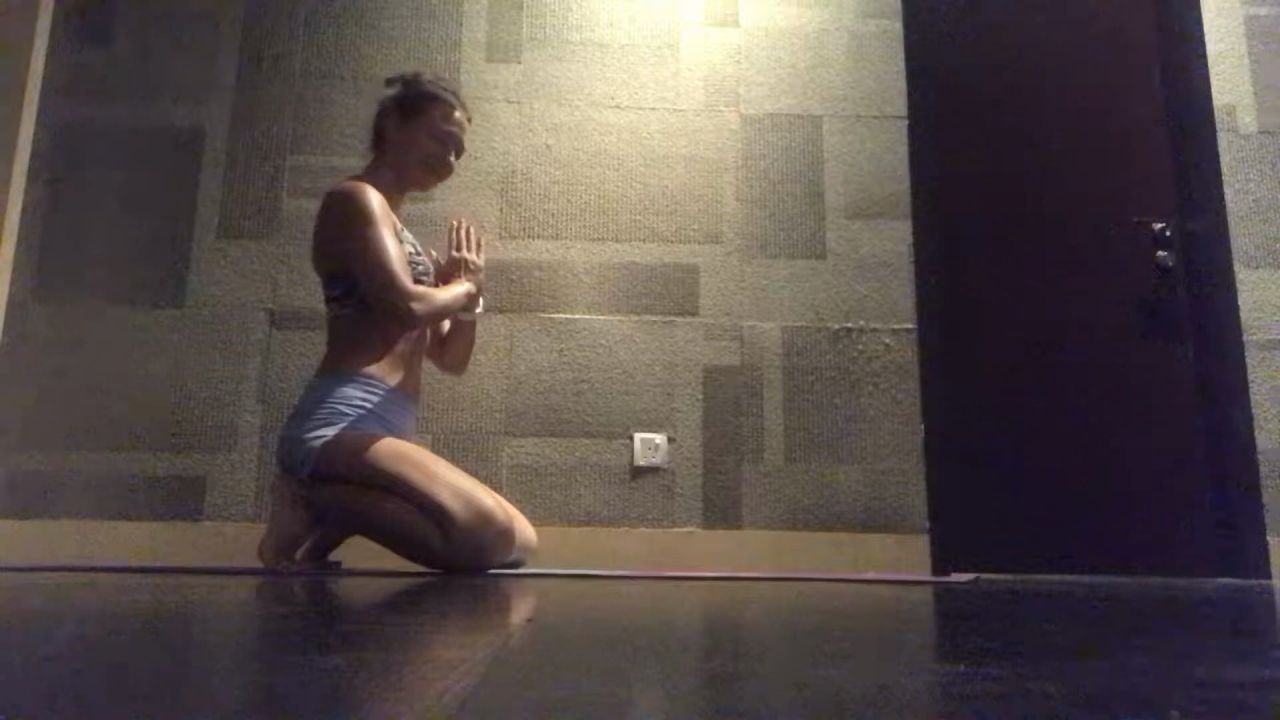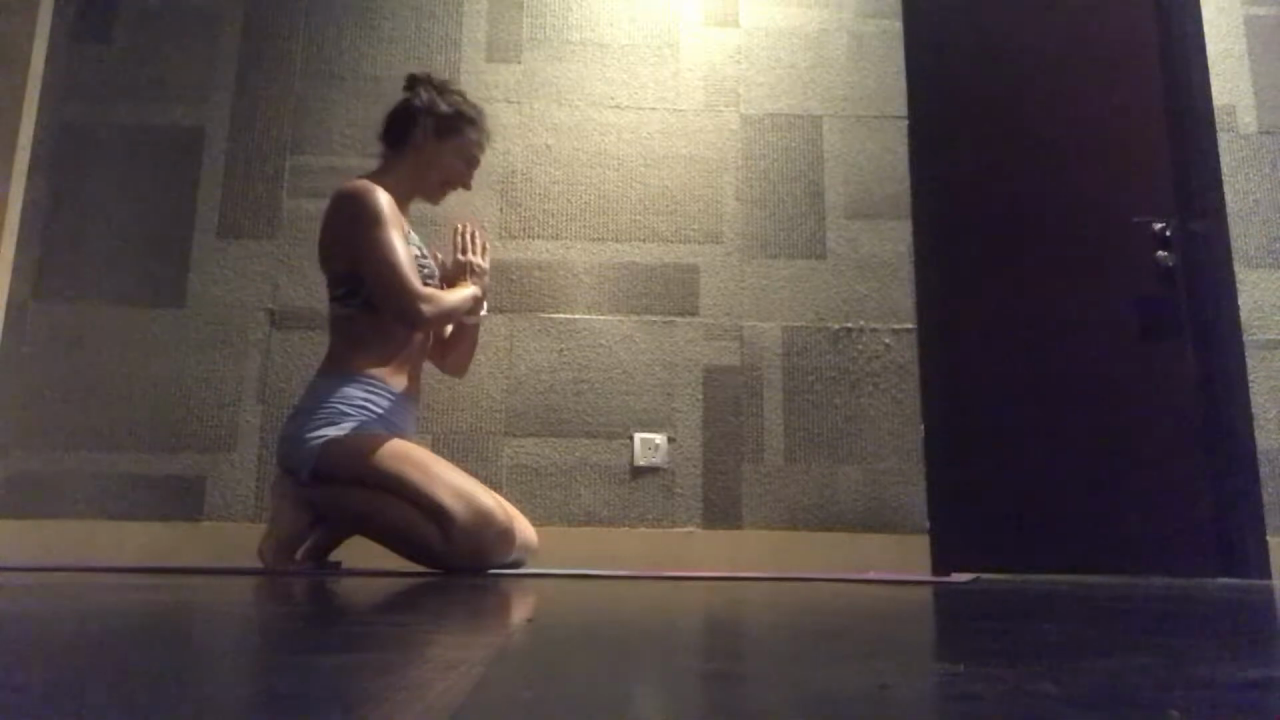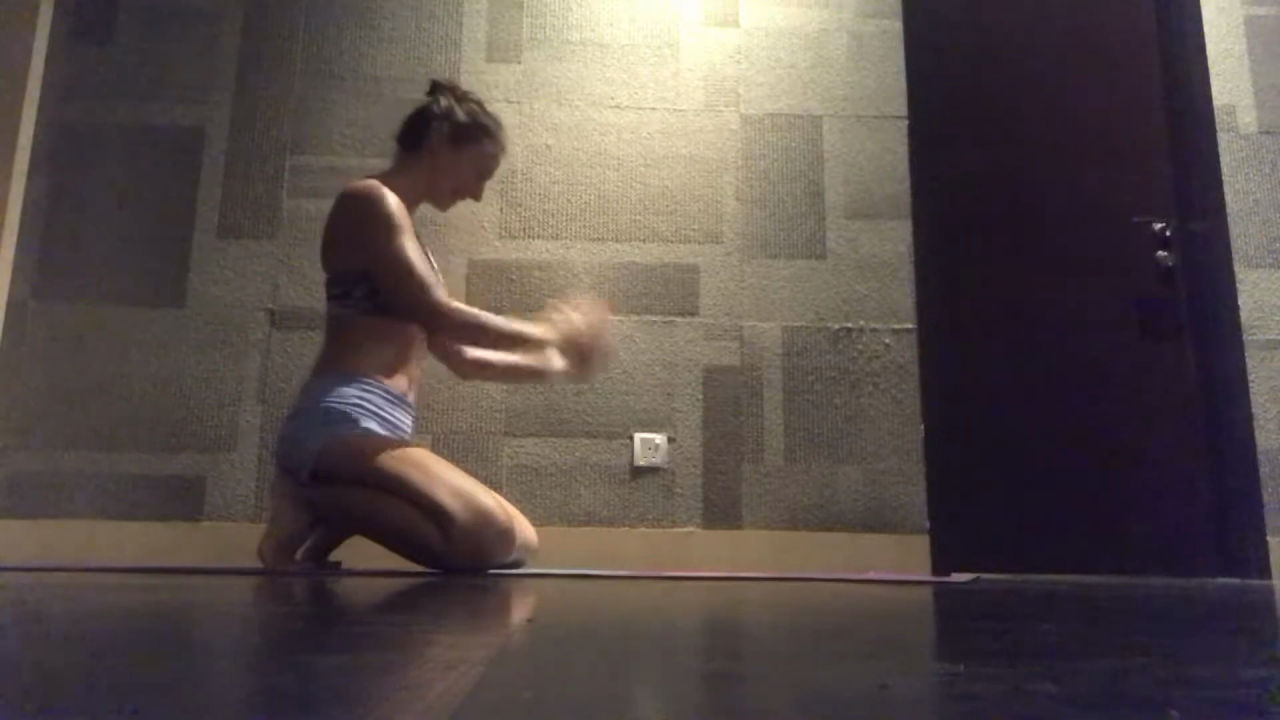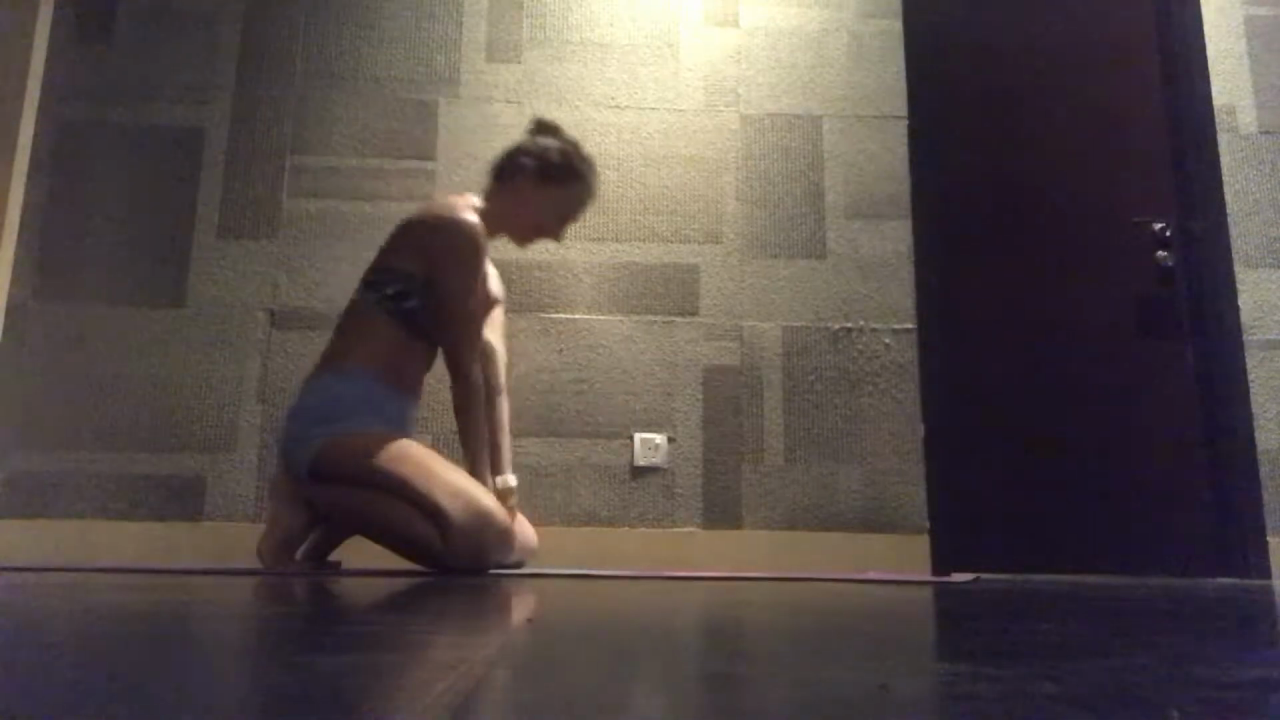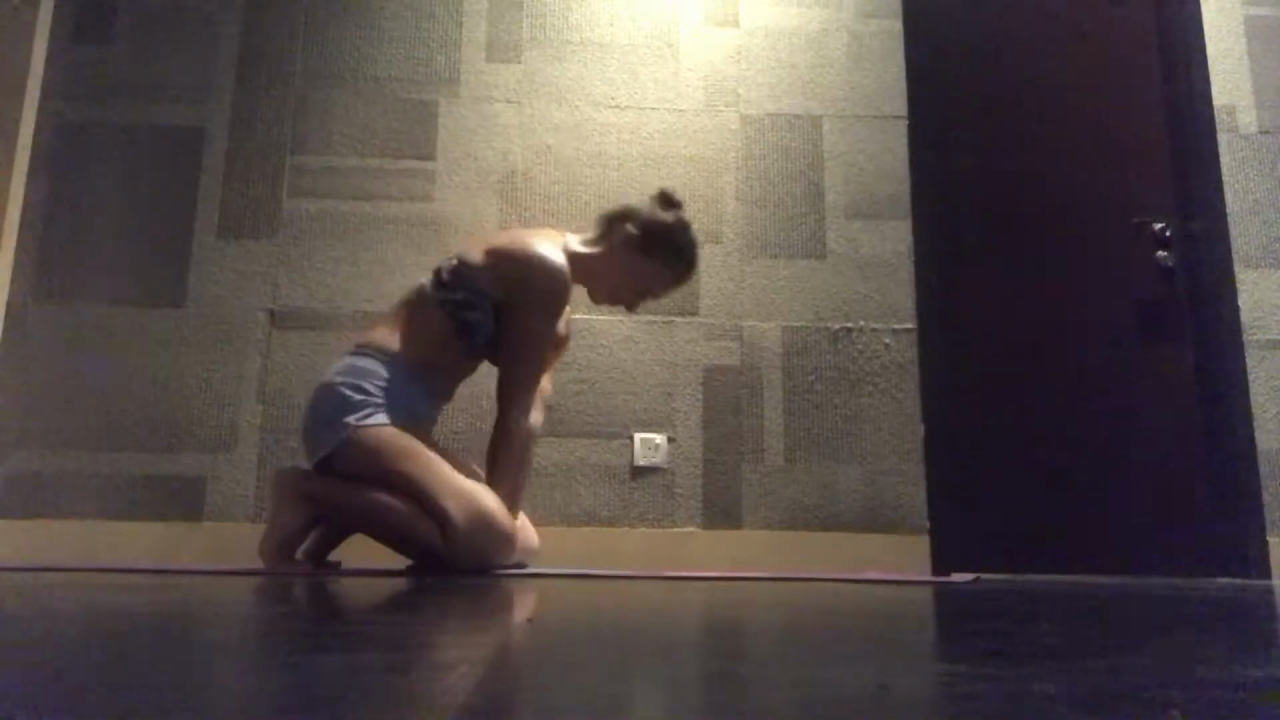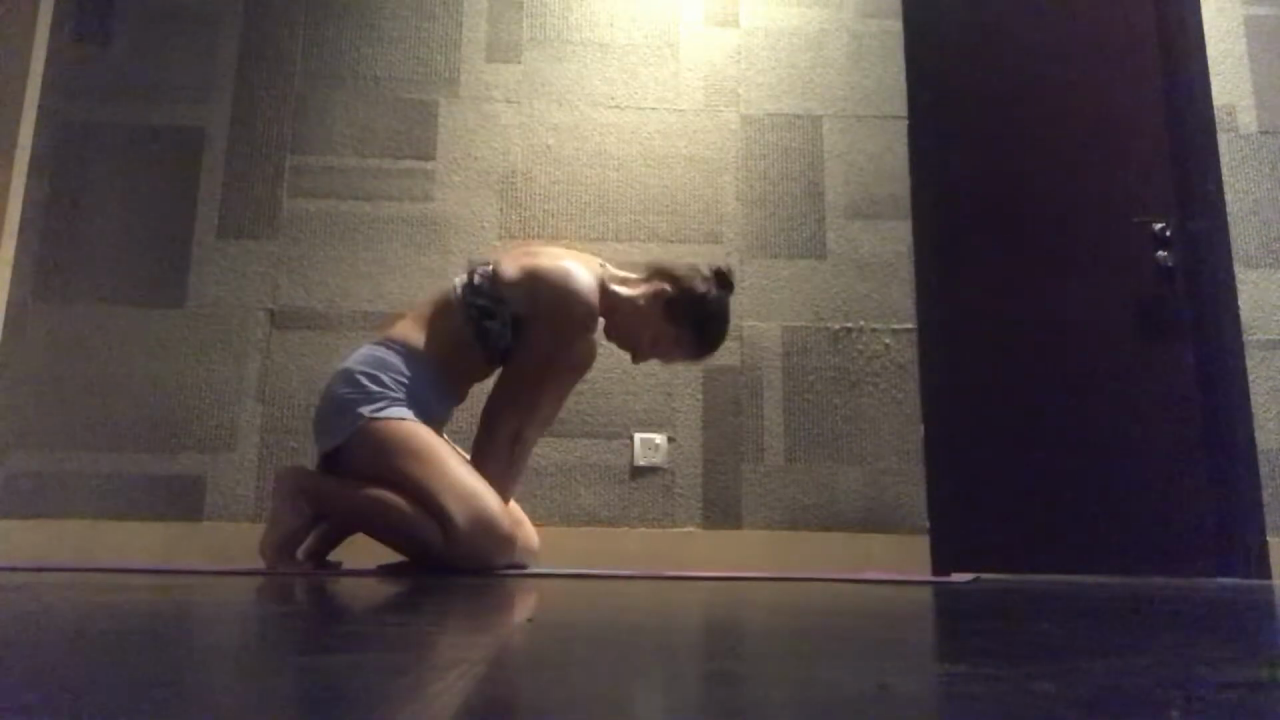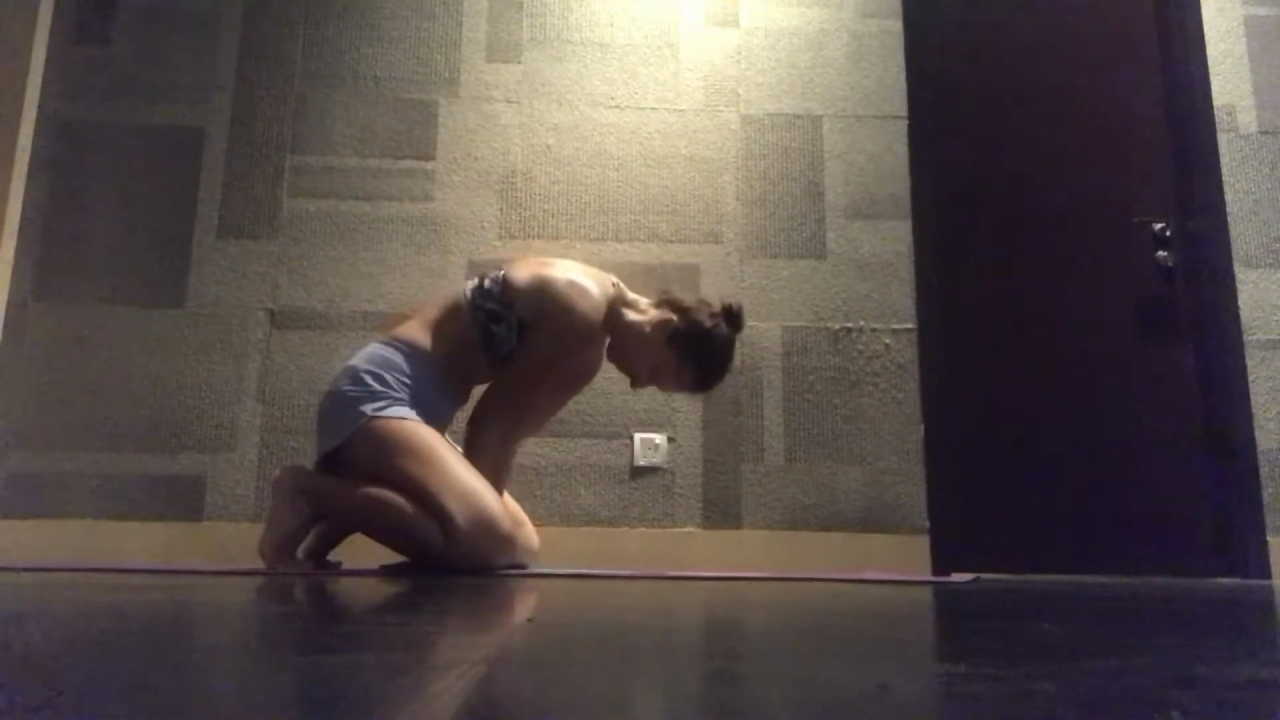
dt=0.4s
person 1, frame 1
left shoulder: (400, 234)
right shoulder: (356, 199)
left elbow: (451, 358)
right elbow: (405, 306)
left wrist: (468, 292)
right wrist: (462, 288)
left hip: (381, 431)
right hip: (340, 426)
left knee: (516, 540)
right knee: (489, 536)
left ankle: (329, 517)
right ankle: (314, 501)
person 1, frame 2
left shoulder: (403, 230)
right shoulder: (365, 200)
left elbow: (452, 362)
right elbow: (415, 307)
left wrist: (471, 295)
right wrist: (470, 290)
left hip: (382, 432)
right hip: (343, 426)
left knee: (519, 541)
right knee: (489, 537)
left ankle: (329, 516)
right ankle: (314, 501)
person 1, frame 3
left shoulder: (397, 219)
right shoulder: (370, 202)
left elbow: (457, 355)
right elbow: (440, 318)
left wrist: (549, 363)
right wrist: (546, 333)
left hip: (378, 431)
right hip: (339, 424)
left knee: (517, 543)
right knee: (490, 539)
left ankle: (328, 514)
right ankle: (312, 500)
person 1, frame 4
left shoulder: (490, 282)
right shoulder: (457, 227)
left elbow: (492, 382)
right elbow: (466, 370)
left wrist: (501, 483)
right wrist: (482, 488)
left hip: (377, 427)
right hip: (337, 417)
left knee: (517, 541)
right knee: (488, 536)
left ankle: (326, 512)
right ankle: (307, 497)
person 1, frame 5
left shoulder: (557, 328)
right shoulder: (545, 268)
left elbow: (527, 416)
right elbow: (515, 413)
left wrist: (501, 509)
right wrist: (496, 511)
left hip: (400, 412)
right hip: (360, 402)
left knee: (519, 542)
right knee: (489, 539)
left ankle: (332, 509)
right ankle: (309, 492)
person 1, frame 6
left shoulder: (583, 347)
right shoulder: (574, 294)
left elbow: (524, 430)
right elbow: (502, 417)
left wrist: (487, 507)
right wrist: (484, 511)
left hip: (410, 407)
right hip: (375, 393)
left knee: (520, 544)
right knee: (490, 542)
left ankle: (338, 514)
right ankle: (311, 493)
person 1, frame 7
left shoulder: (591, 350)
right shoulder: (581, 306)
left elbow: (508, 430)
right elbow: (492, 420)
left wrist: (480, 503)
right wrist: (479, 506)
left hip: (411, 406)
right hip: (377, 392)
left knee: (519, 545)
right knee: (490, 541)
left ankle: (335, 512)
right ankle: (308, 492)
